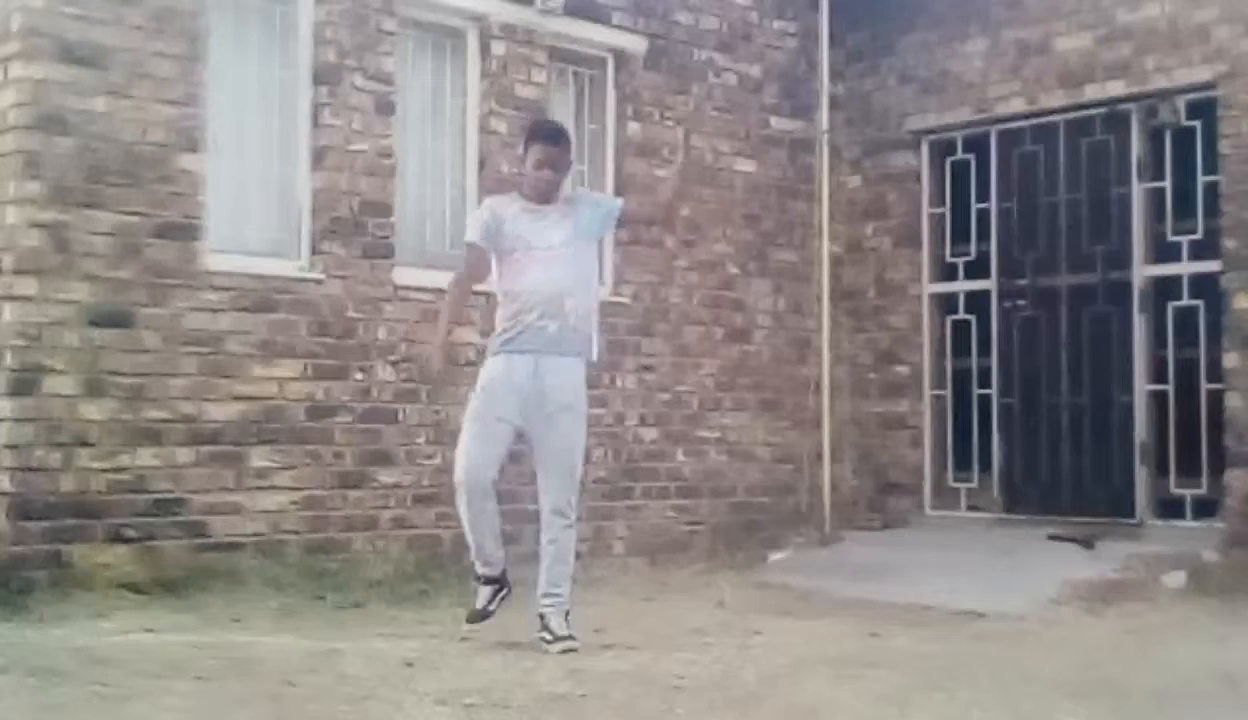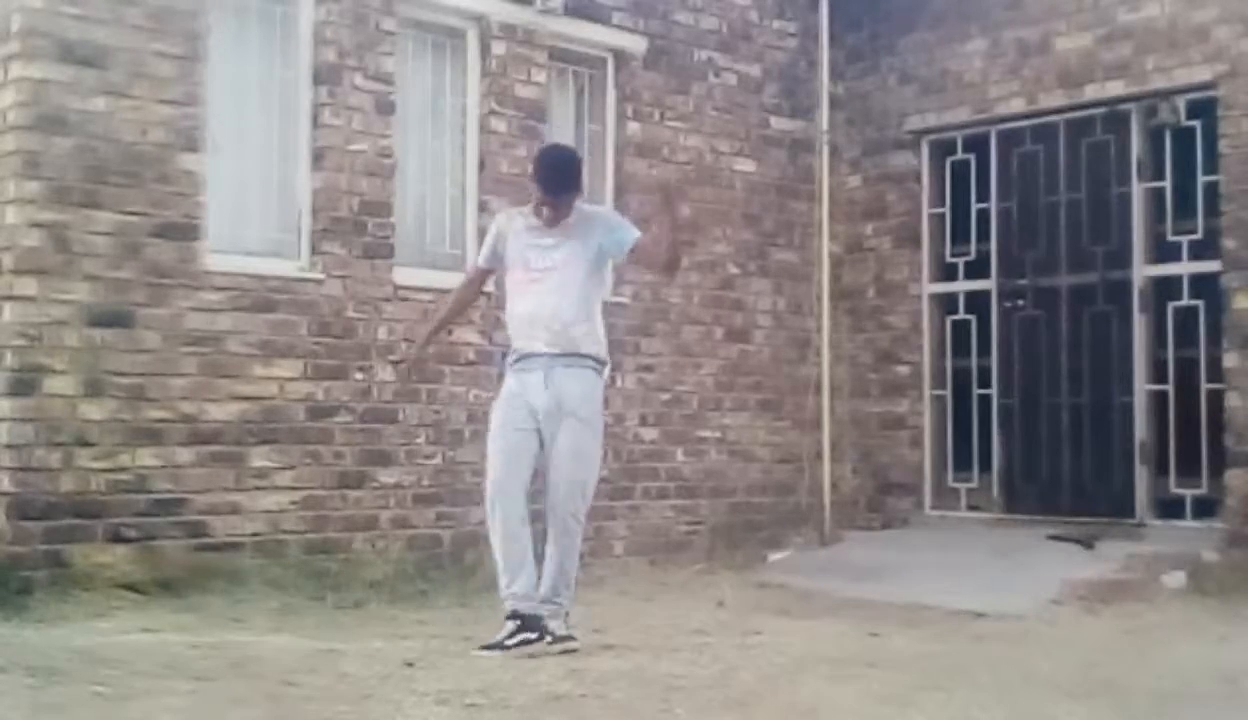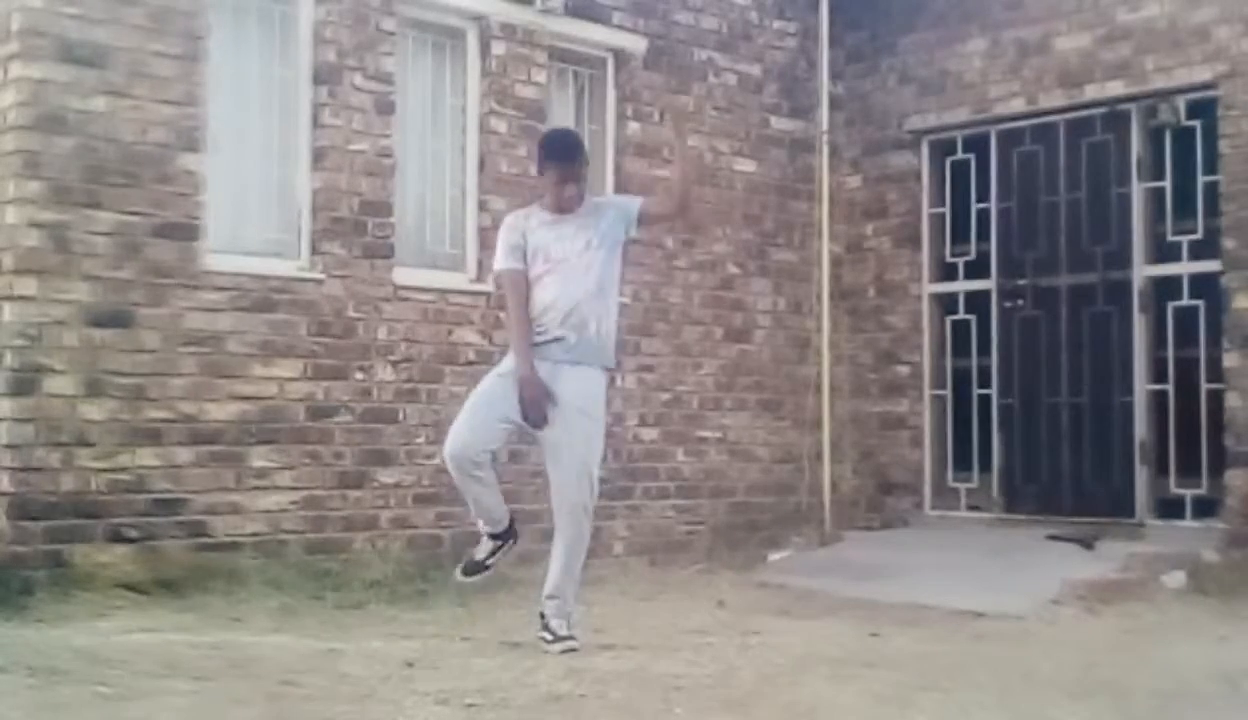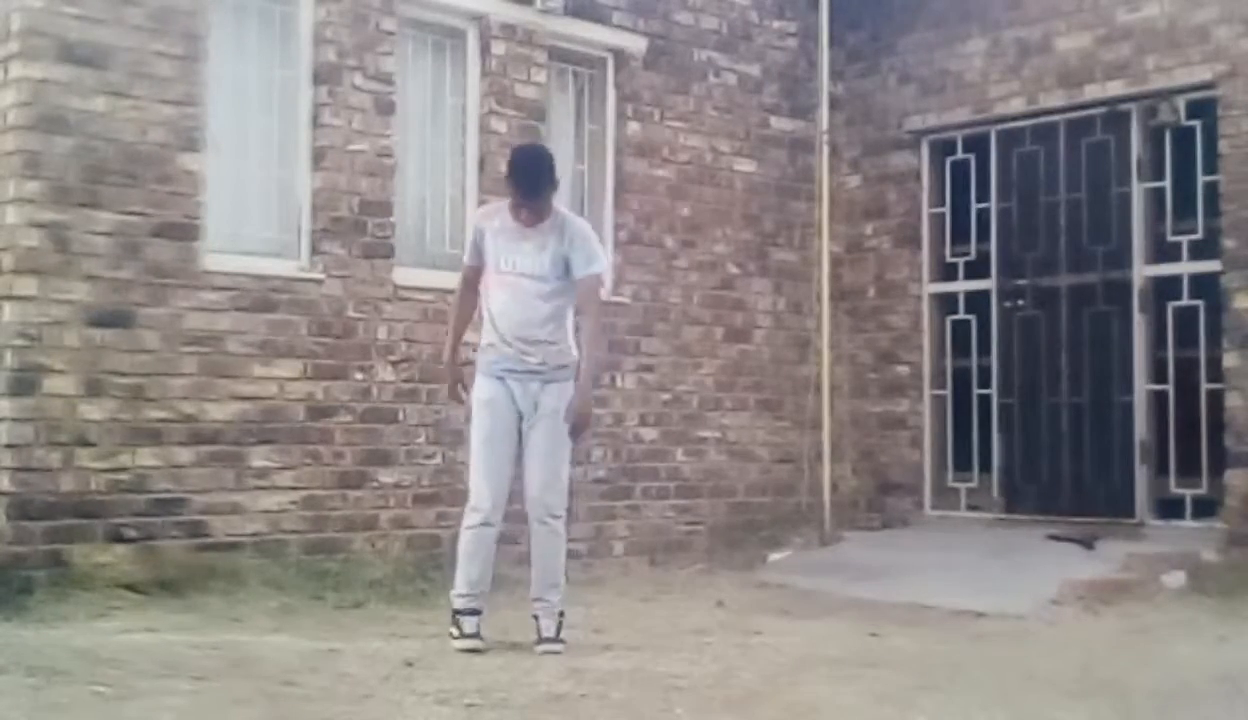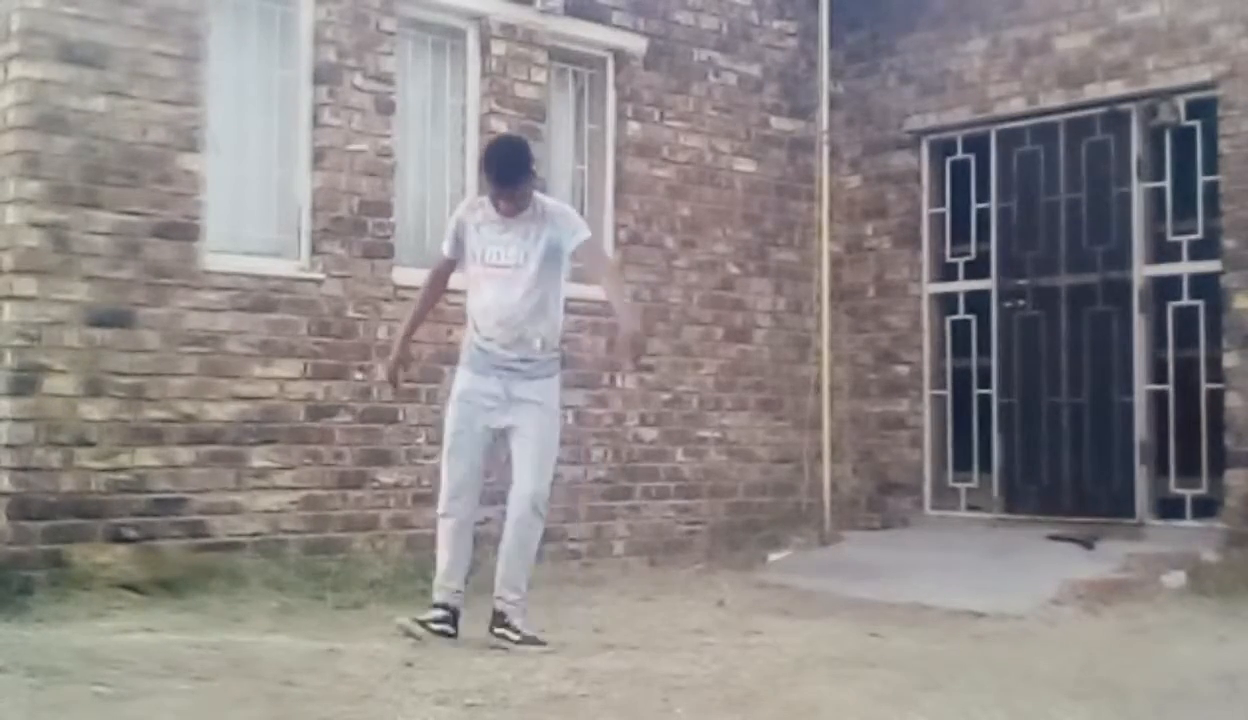
dt=1s
person 1, frame 1
left shoulder: (589, 208)
right shoulder: (496, 212)
left elbow: (657, 211)
right elbow: (471, 274)
left wrist: (683, 160)
right wrist: (443, 332)
left hip: (566, 364)
right hip: (508, 360)
left knee: (560, 497)
right knee: (472, 473)
left ankle: (553, 610)
right ankle: (491, 573)
person 1, frame 2
left shoulder: (602, 225)
right shoulder: (507, 226)
left elbow: (666, 263)
right elbow: (473, 286)
left wrist: (668, 212)
right wrist: (427, 337)
left hip: (578, 378)
right hip: (522, 376)
left knee: (569, 505)
right knee: (502, 491)
left ankle: (554, 612)
right ankle: (522, 612)
person 1, frame 3
left shoulder: (612, 213)
right shoulder: (519, 226)
left elbow: (677, 206)
right elbow: (517, 305)
left wrist: (680, 142)
right wrist: (526, 375)
left hip: (583, 373)
right hip: (527, 363)
left knee: (576, 499)
right knee: (461, 448)
left ankle: (556, 612)
right ankle: (497, 528)
person 1, frame 4
left shoulder: (575, 234)
right shoulder: (486, 222)
left elbow: (590, 312)
right elbow: (468, 288)
left wrist: (585, 388)
right wrist: (450, 355)
left hip: (553, 380)
right hip: (495, 376)
left knee: (547, 504)
right knee: (485, 499)
left ankle: (548, 614)
right ankle: (466, 609)
person 1, frame 5
left shoulder: (558, 219)
right shoulder: (468, 217)
left elbow: (600, 264)
right elbow: (439, 278)
left wrist: (626, 317)
right wrist: (403, 341)
left hip: (537, 376)
right hip: (477, 371)
left knee: (529, 495)
right knee: (458, 492)
left ankle: (509, 608)
right ankle: (446, 605)
